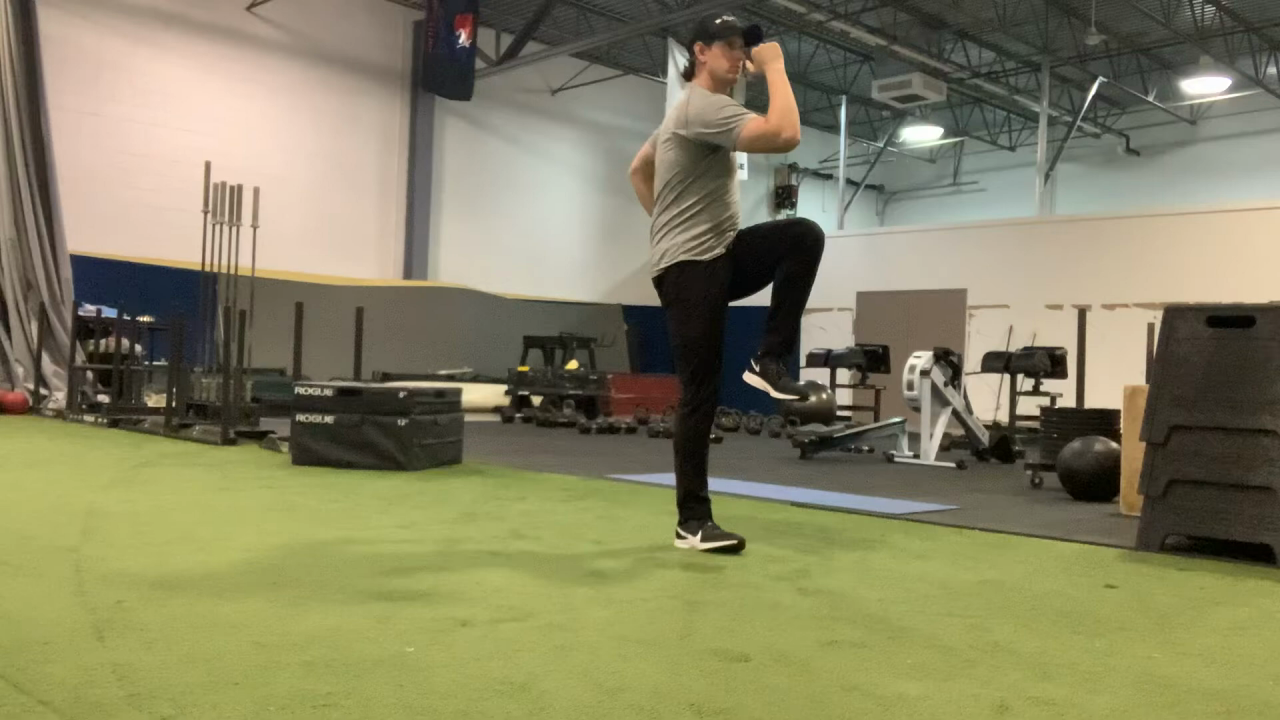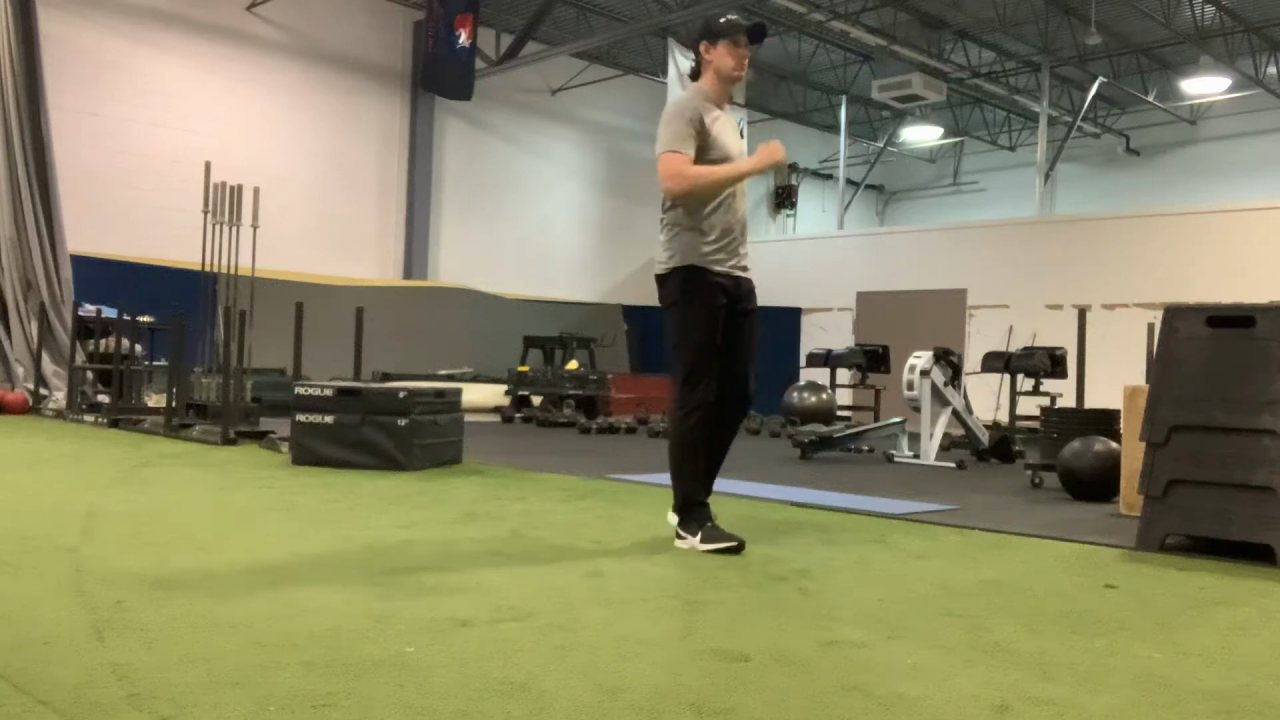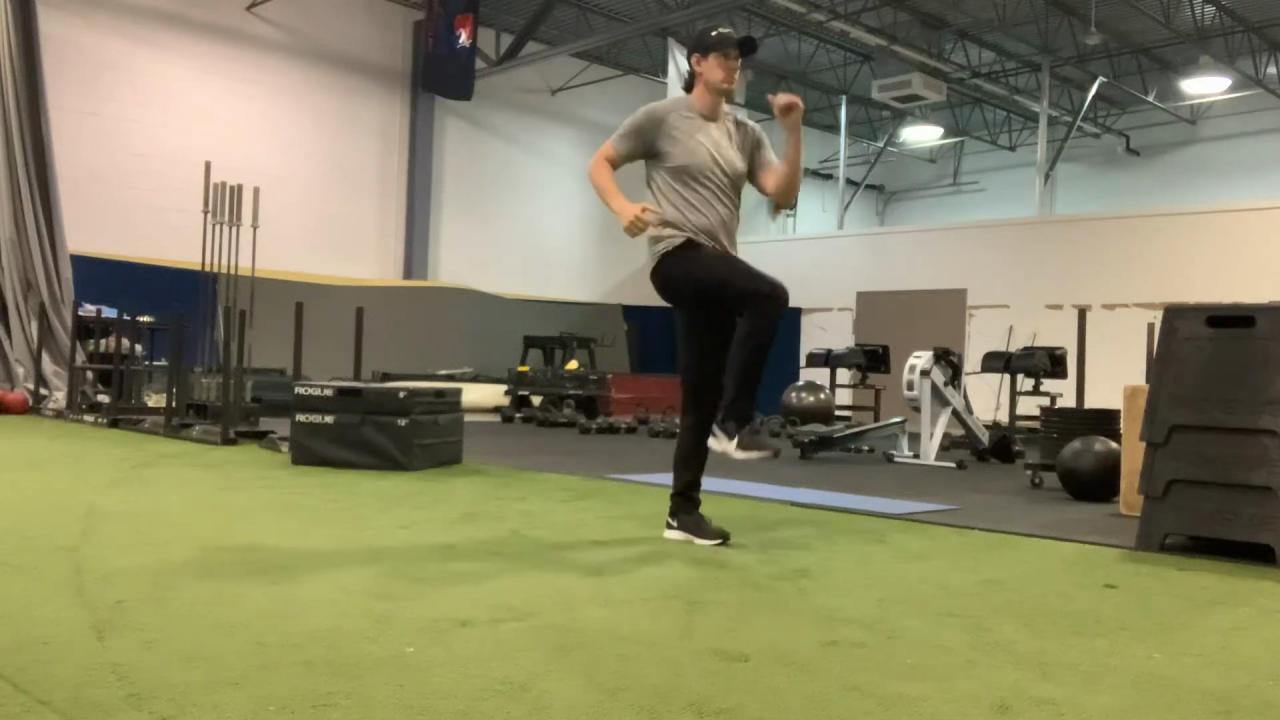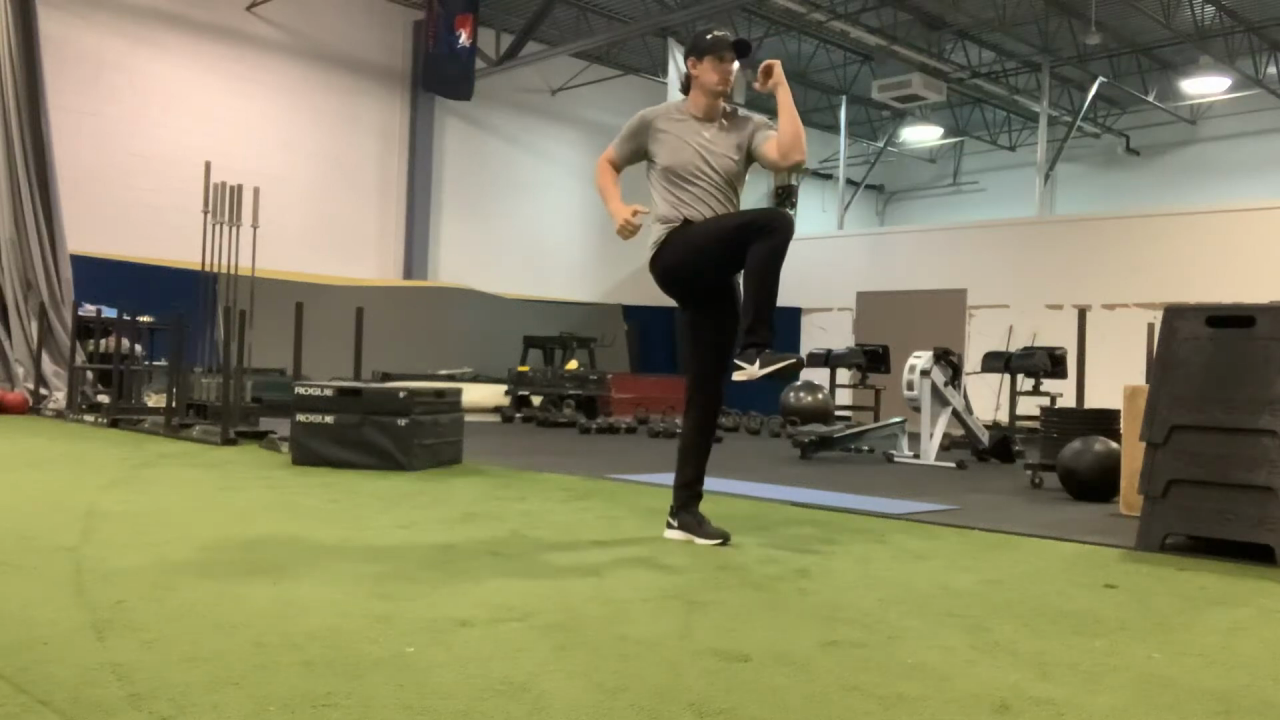
dt=0.7s
person 1, frame 1
left shoulder: (695, 109)
right shoulder: (704, 106)
left elbow: (638, 169)
right elbow: (786, 135)
left wrist: (667, 222)
right wrist: (775, 70)
left hip: (720, 253)
right hip: (689, 266)
left knee: (804, 235)
right knee: (701, 393)
left ankle: (770, 360)
right ankle: (693, 520)
person 1, frame 2
left shoulder: (726, 120)
right shoulder: (686, 109)
right elbow: (676, 183)
right wrist: (751, 164)
left hip: (734, 274)
right hip: (692, 274)
left knee: (737, 396)
right knee: (697, 397)
left ankle: (692, 501)
right ankle: (691, 519)
person 1, frame 3
left shoulder: (746, 134)
right shoulder: (661, 117)
left elbow: (783, 194)
right elbow: (600, 162)
left wrist: (793, 131)
right wrist: (621, 206)
left hip: (715, 275)
right hip: (678, 260)
left knee: (703, 396)
right knee: (769, 296)
left ankle: (683, 510)
right ankle: (733, 420)
person 1, frame 4
left shoulder: (746, 127)
right shoulder: (653, 122)
left elbow: (792, 156)
right elbow: (606, 164)
left wrist: (780, 89)
right wrist: (617, 208)
left hip: (719, 274)
right hip: (677, 255)
left knee: (706, 396)
right knee: (775, 223)
left ankle: (684, 511)
right ankle: (755, 350)
